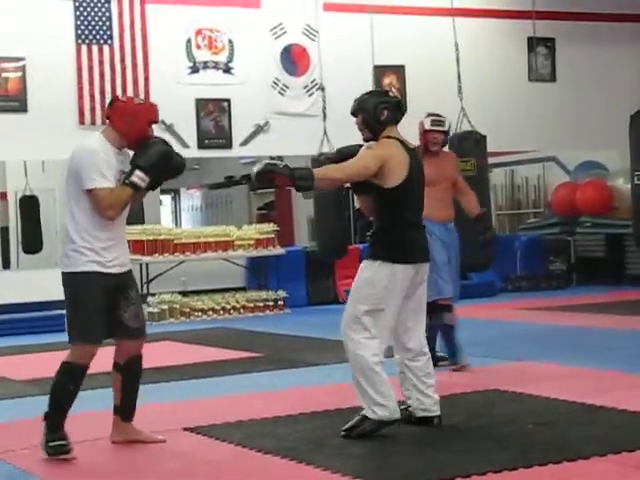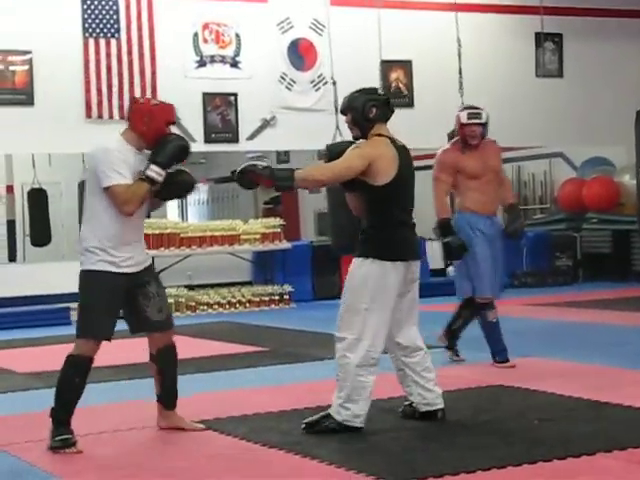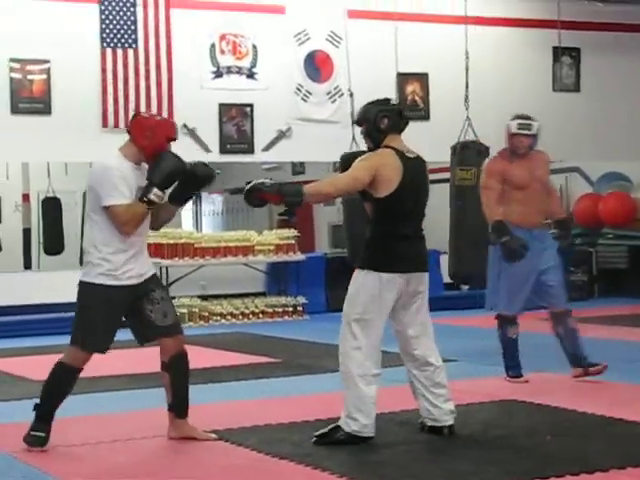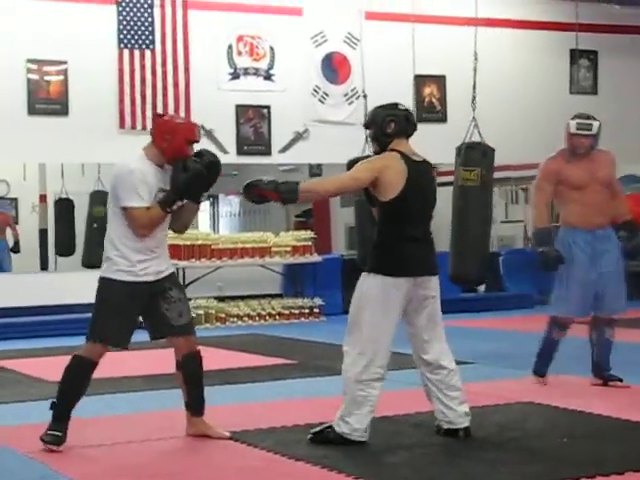
dt=0.4s
person 1, frame 1
left shoulder: (119, 155)
right shoulder: (90, 152)
right elbow: (108, 207)
left wrist: (152, 176)
right wrist: (142, 171)
left hip: (117, 267)
right hip: (85, 269)
left knee: (131, 344)
right knee: (84, 349)
left ankle: (122, 424)
right ankle: (54, 431)
person 1, frame 2
left shoulder: (145, 156)
right shoulder: (108, 154)
right elbow: (127, 204)
left wrist: (166, 188)
right wrist: (160, 166)
left hip: (138, 264)
right hip: (102, 267)
left knee: (162, 334)
right knee: (87, 345)
left ankle: (167, 412)
right ankle: (61, 425)
person 1, frame 3
left shoulder: (145, 170)
right shoulder: (108, 169)
right elbow: (125, 224)
left wrist: (183, 192)
right wrist: (156, 186)
left hip: (142, 276)
right hip: (102, 281)
left knee: (174, 343)
right knee: (79, 354)
left ankle: (179, 423)
right ankle: (41, 422)
person 1, frame 4
left shoulder: (170, 172)
right shoulder: (132, 171)
left elbow: (179, 226)
right elbow: (142, 226)
left wrist: (196, 191)
right wrist: (177, 192)
left hip: (161, 274)
right hip: (122, 278)
left knee: (187, 343)
right knee: (94, 348)
left ankle: (196, 420)
right ankle: (58, 422)
person 2, frame 1
left shoulder: (381, 151)
right shoulder: (407, 151)
left elbow: (335, 175)
left wrist: (286, 174)
right wrist: (360, 178)
left hip: (389, 257)
right hip: (414, 255)
left knee: (358, 332)
right knee: (410, 336)
left ankle: (380, 408)
right ankle: (425, 407)
person 2, frame 2
left shoulder: (369, 149)
right shoulder: (399, 151)
left elbow: (321, 176)
left wrist: (270, 175)
right wrist: (352, 178)
left hip: (379, 254)
right hip: (406, 252)
left knee: (356, 336)
right knee: (405, 332)
left ankle: (348, 414)
right ankle: (428, 401)
person 2, frame 3
left shoulder: (377, 160)
right shoulder: (418, 163)
left elbow: (328, 189)
left wrist: (277, 191)
right wrist: (367, 190)
left hip: (381, 266)
right hip: (414, 265)
left knee: (355, 344)
right knee: (420, 345)
left ankle: (357, 424)
right ankle: (440, 416)
person 2, frame 4
left shoulder: (382, 164)
right shoulder: (428, 170)
left elbow: (328, 187)
left wrist: (277, 190)
left hip: (388, 269)
right hip: (424, 269)
left knee: (365, 351)
right knee: (433, 348)
left ankle: (351, 427)
right ankle: (456, 420)
person 3, frame 1
left shoulder: (449, 159)
left elbow: (464, 193)
left wrist: (483, 222)
left hip: (449, 230)
right hip: (426, 230)
left knee: (435, 295)
right knee: (442, 294)
left ankle: (428, 352)
right ankle: (454, 353)
person 3, frame 2
left shoulder: (493, 148)
right shoulder: (449, 156)
left elbow: (502, 183)
right elbow: (440, 196)
left wrist: (514, 213)
right wrist: (447, 233)
left hip: (493, 223)
right hip: (470, 224)
left knee: (481, 291)
right knee: (484, 292)
left ankle: (450, 334)
right ankle: (498, 352)
person 3, frame 3
left shoulder: (541, 159)
right shoulder: (496, 165)
right elbow: (490, 203)
left wrist: (564, 227)
right wrist: (503, 236)
left hip: (542, 237)
right hip: (515, 237)
left knee: (559, 304)
right knee: (508, 308)
left ankle: (579, 362)
right ankle: (512, 368)
person 3, frame 4
left shoulder: (606, 159)
right shoulder: (554, 165)
left elbow: (617, 196)
right elbow: (541, 206)
right wrist: (543, 244)
left hip: (607, 238)
right hip: (574, 239)
left knee: (607, 310)
right knee: (566, 310)
left ankle: (601, 371)
right ankle: (541, 366)
